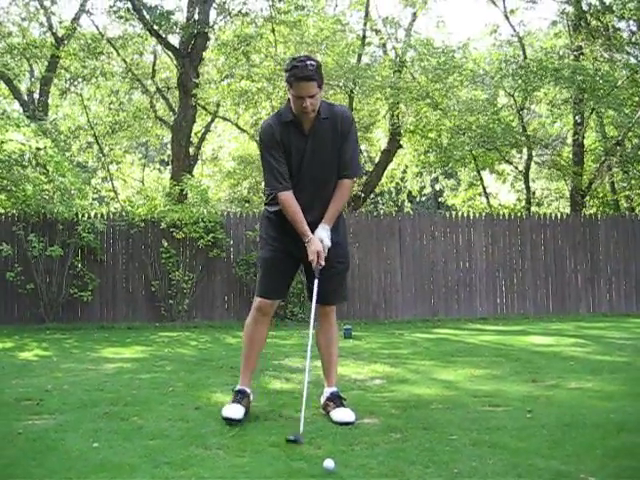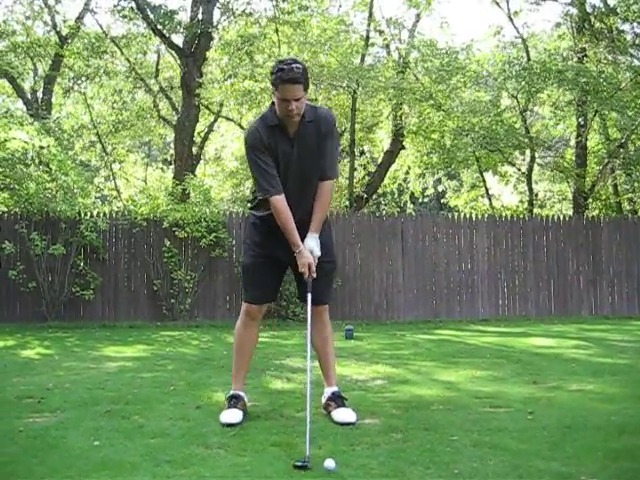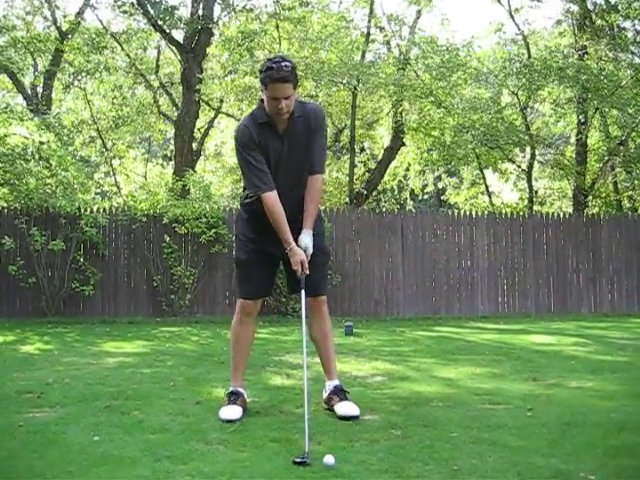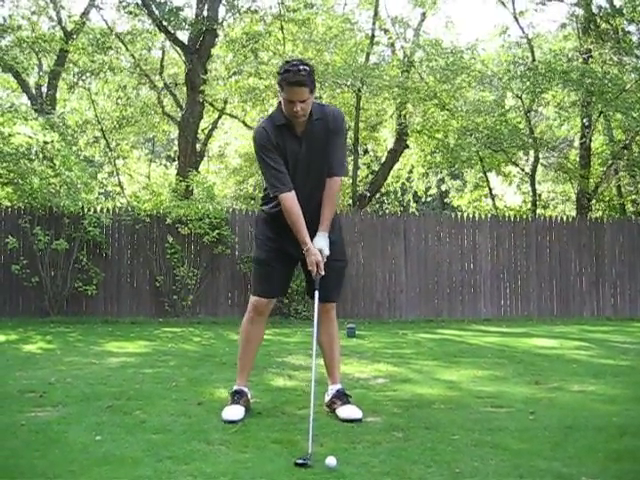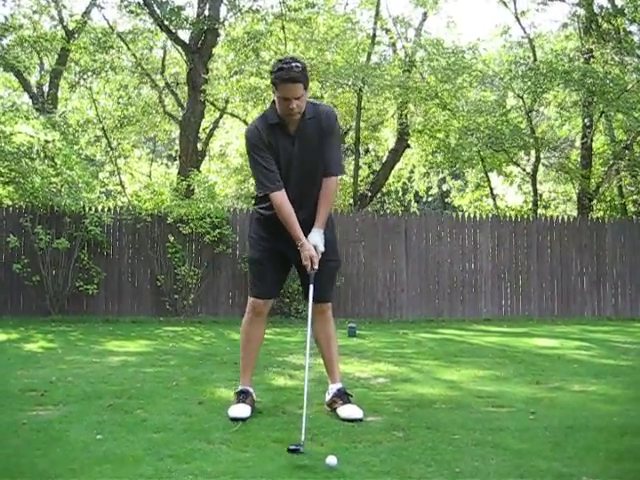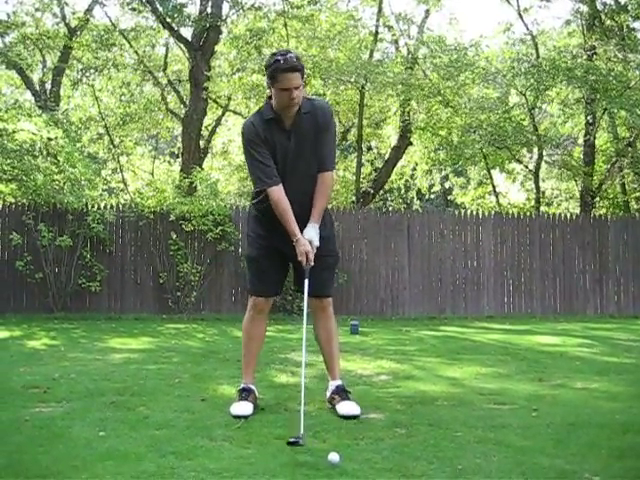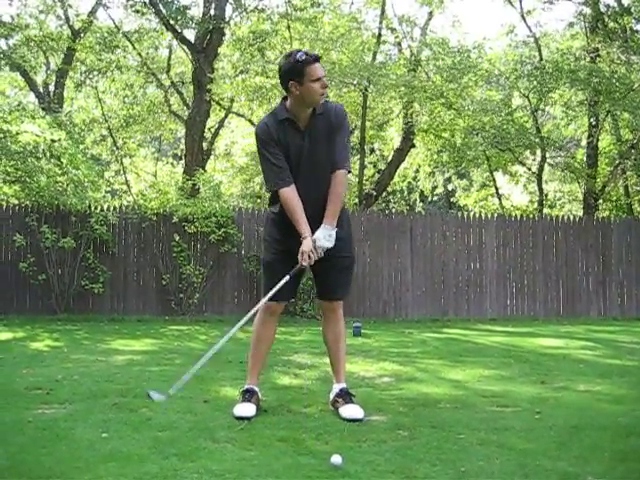
dt=0.3s
person 1, frame 1
left shoulder: (341, 120)
right shoulder: (271, 129)
left elbow: (348, 178)
right elbow: (281, 190)
left wrist: (324, 229)
right wrist: (307, 237)
left hip: (328, 228)
right hip: (281, 227)
left knee: (326, 310)
right knee: (263, 306)
left ankle: (331, 392)
right ankle: (242, 390)
person 1, frame 2
left shoulder: (325, 121)
right shoulder: (257, 133)
left elbow: (326, 181)
right elbow: (273, 195)
left wrist: (313, 237)
right wrist: (297, 249)
left hip: (313, 229)
right hip: (266, 231)
left knee: (320, 309)
right knee: (252, 310)
left ankle: (331, 392)
right ankle: (237, 394)
person 1, frame 3
left shoulder: (314, 116)
right shoulder: (247, 131)
left elbow: (316, 176)
right elbow: (266, 192)
left wrist: (306, 233)
right wrist: (289, 246)
left hip: (305, 223)
right hip: (258, 227)
left knee: (317, 303)
right knee: (247, 306)
left ankle: (333, 386)
right ankle: (236, 391)
person 1, frame 4
left shoulder: (332, 120)
right shoulder: (265, 133)
left elbow: (334, 178)
right elbow: (284, 193)
left wrist: (322, 235)
right wrist: (306, 246)
left hip: (323, 227)
right hip: (276, 228)
left knee: (326, 308)
right knee: (259, 305)
left ankle: (336, 390)
right ankle: (240, 391)
person 1, frame 5
left shoulder: (326, 118)
right shoulder: (258, 131)
left elbow: (331, 177)
right elbow: (275, 192)
left wrist: (317, 232)
right wrist: (301, 243)
left hip: (317, 226)
right hip: (270, 227)
left knee: (322, 307)
right knee: (257, 306)
left ankle: (335, 389)
right ankle: (245, 390)
person 1, frame 6
left shoulder: (321, 113)
right shoulder: (254, 128)
left elbow: (326, 173)
right elbow: (272, 187)
left wrist: (312, 228)
right wrist: (296, 238)
left hip: (315, 223)
right hip: (269, 226)
left knee: (322, 304)
right knee: (258, 304)
left ankle: (336, 386)
right ankle: (247, 387)
person 1, frame 7
left shoulder: (335, 115)
right shoulder: (268, 129)
left elbow: (340, 172)
right elbow: (284, 187)
left wrist: (327, 229)
right wrist: (305, 236)
left hip: (331, 226)
right hip: (285, 227)
left knee: (333, 306)
right knee: (271, 306)
left ankle: (340, 389)
right ankle: (251, 388)
